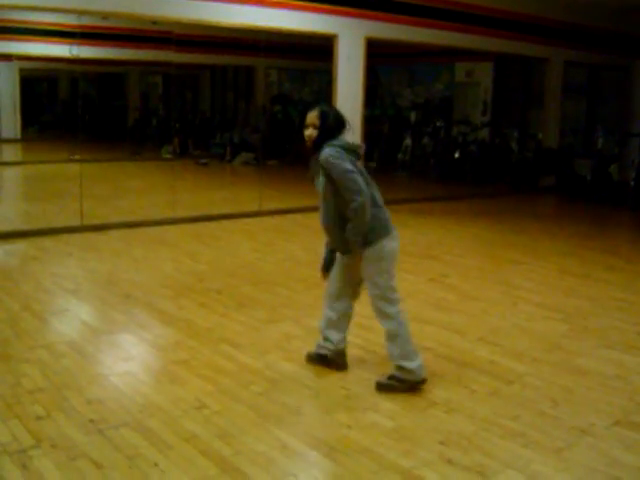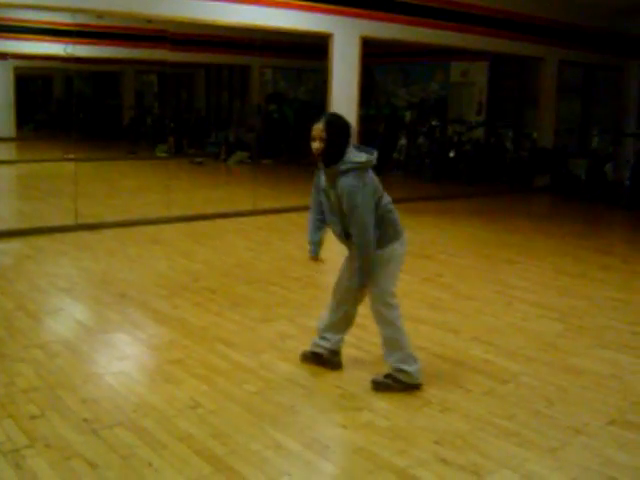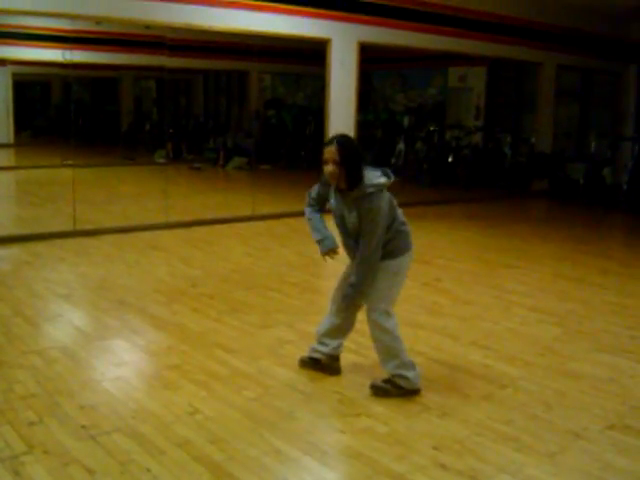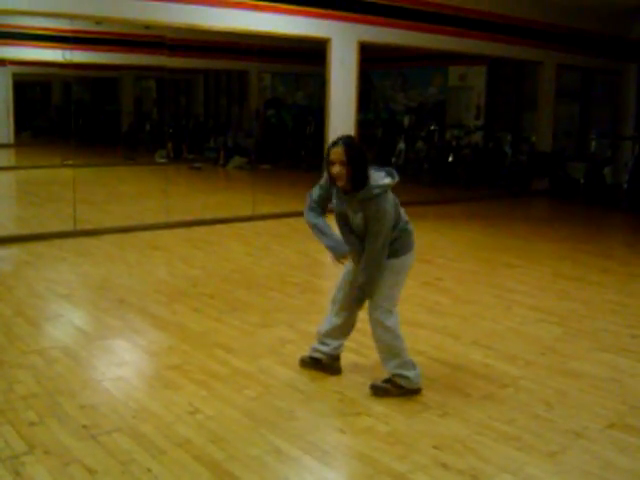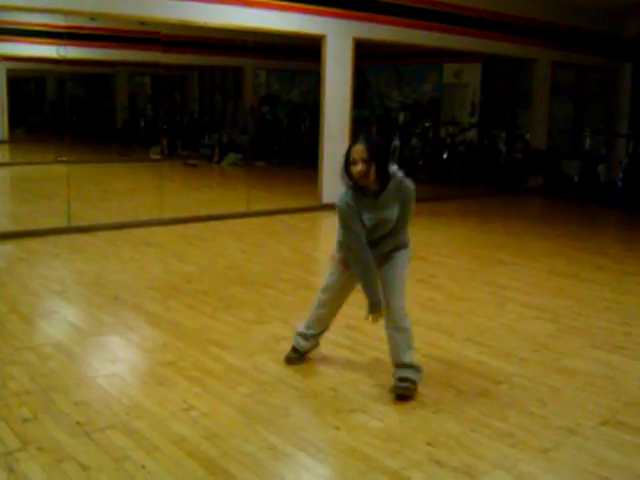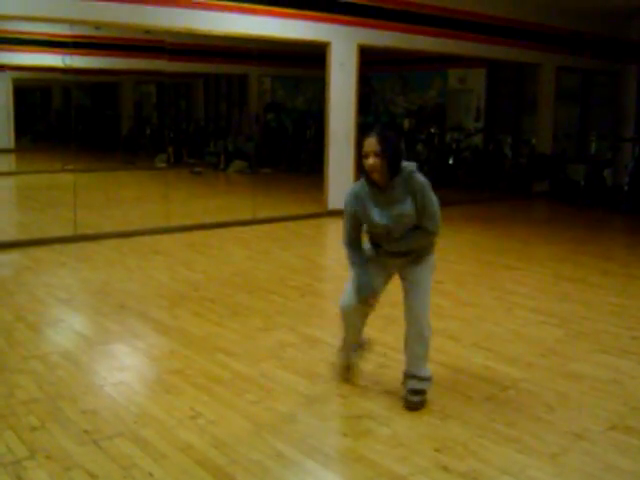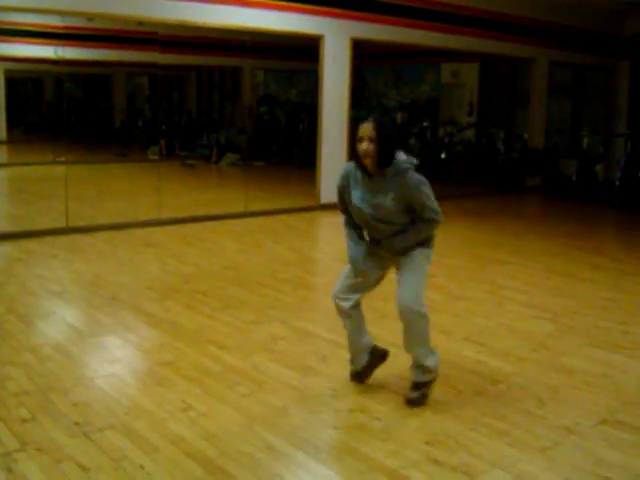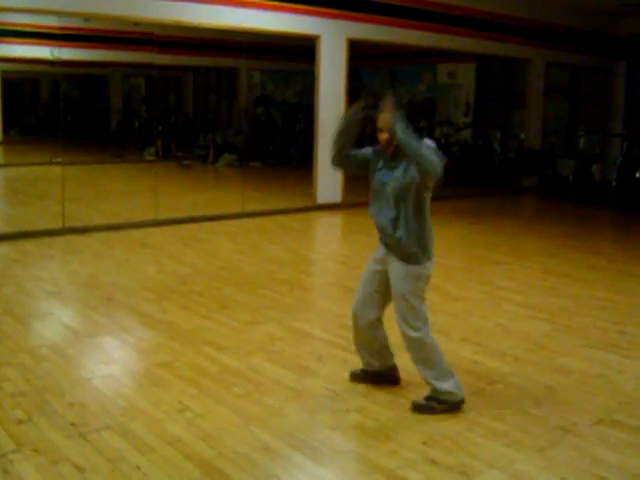
dt=0.2s
person 1, frame 1
left shoulder: (333, 157)
right shoulder: (322, 158)
left elbow: (361, 201)
left wrist: (355, 242)
right wrist: (330, 253)
left hip: (373, 242)
right hip: (351, 244)
left knee: (385, 303)
right knee: (336, 294)
left ankle: (409, 371)
right ankle: (332, 350)
person 1, frame 2
left shoulder: (352, 179)
right shoulder: (328, 167)
left elbow: (363, 230)
right elbow: (319, 204)
left wrist: (363, 273)
right wrist: (314, 240)
left hip: (384, 244)
right hip: (363, 244)
left knee: (383, 306)
right knee: (343, 294)
left ankle: (407, 373)
right ankle: (327, 349)
person 1, frame 3
left shoulder: (373, 199)
right shoulder: (331, 182)
left elbow: (369, 248)
right elbow: (312, 204)
left wrist: (356, 287)
right wrist: (323, 237)
left hip: (390, 254)
right hip: (364, 252)
left knee: (378, 313)
right knee: (341, 300)
left ankle: (404, 379)
right ankle: (325, 354)
person 1, frame 4
left shoulder: (378, 199)
right shoulder: (333, 182)
left elbow: (376, 248)
right elbow: (312, 209)
left wrist: (363, 287)
right wrist: (333, 243)
left hip: (393, 252)
right hip: (362, 251)
left knee: (380, 313)
right knee: (343, 300)
left ankle: (405, 378)
right ankle: (326, 354)
person 1, frame 5
left shoulder: (403, 188)
right shoulder: (348, 200)
left elbow: (398, 234)
right elbow: (355, 250)
right wrist: (372, 295)
left hip: (391, 251)
right hip: (355, 253)
left knee: (395, 309)
right knee: (328, 298)
left ankle: (407, 375)
right ankle: (303, 343)
person 1, frame 6
left shoulder: (416, 184)
right shoulder: (357, 194)
left elbow: (430, 231)
right elbow: (351, 242)
left wrist: (395, 248)
right wrist: (362, 280)
left hip: (417, 255)
right hip: (379, 255)
left knee: (417, 317)
right knee: (351, 303)
left ankle: (417, 381)
right ankle: (350, 352)
person 1, frame 7
left shoulder: (407, 178)
right shoulder: (350, 175)
left elbow: (433, 219)
right elbow: (349, 218)
left wrist: (396, 244)
right wrist: (355, 249)
left hip: (413, 247)
right hip: (375, 247)
left knee: (410, 305)
right knee: (343, 294)
left ankle: (423, 370)
right ankle: (366, 355)
person 1, frame 8
left shoulder: (419, 157)
right shoulder: (376, 157)
left elbow: (430, 170)
right elbow: (340, 158)
left wrist: (400, 127)
right wrist: (350, 123)
left hip: (411, 257)
right hip: (385, 250)
left knee: (412, 326)
right knee: (363, 314)
left ankle: (447, 393)
right ankle: (380, 367)
